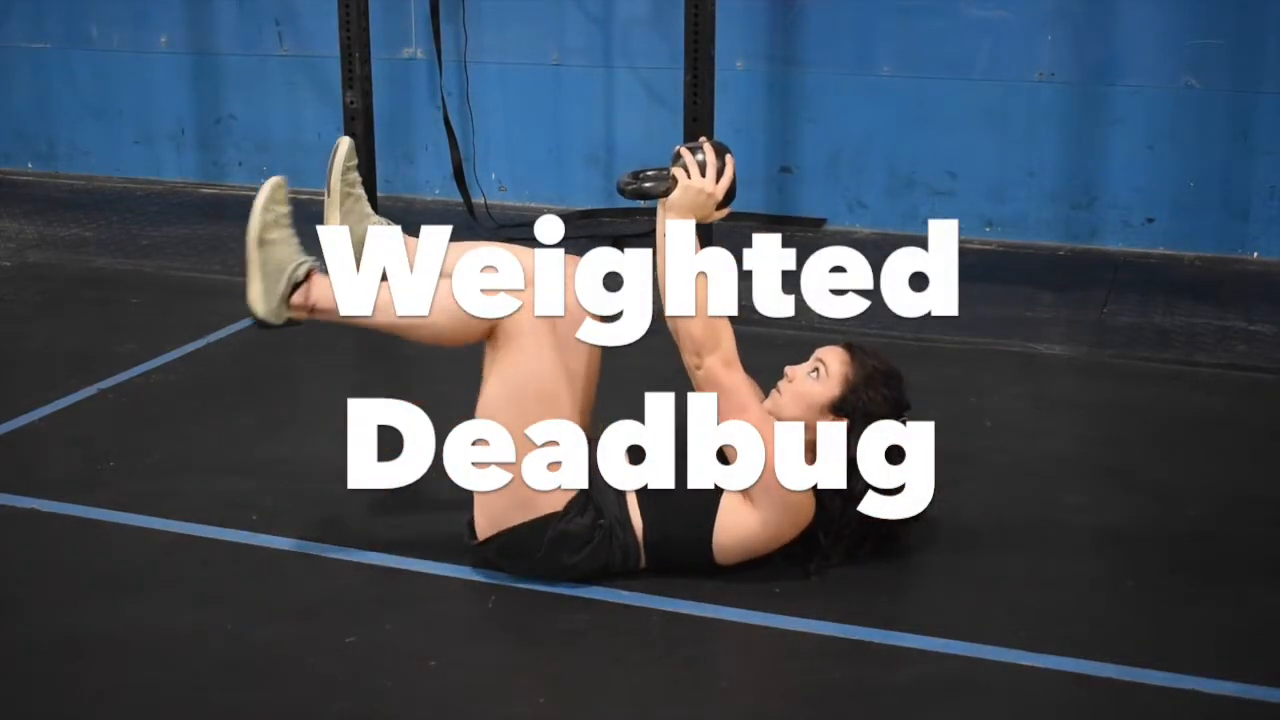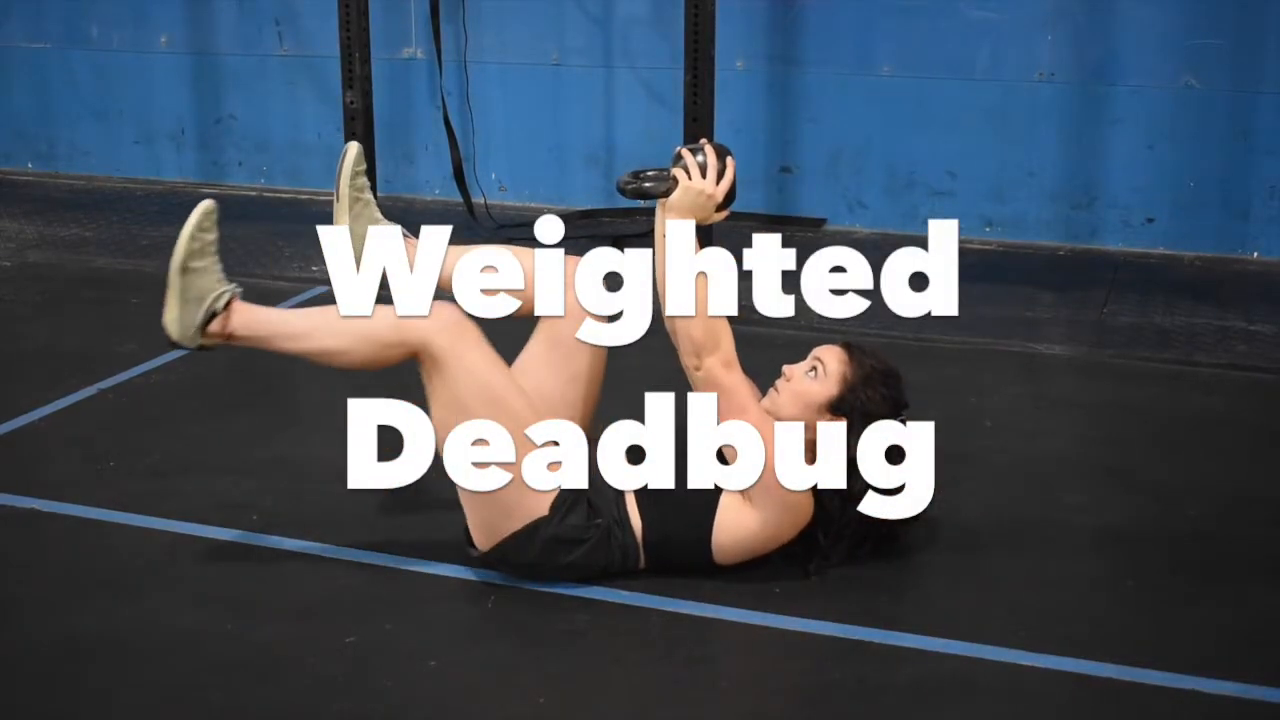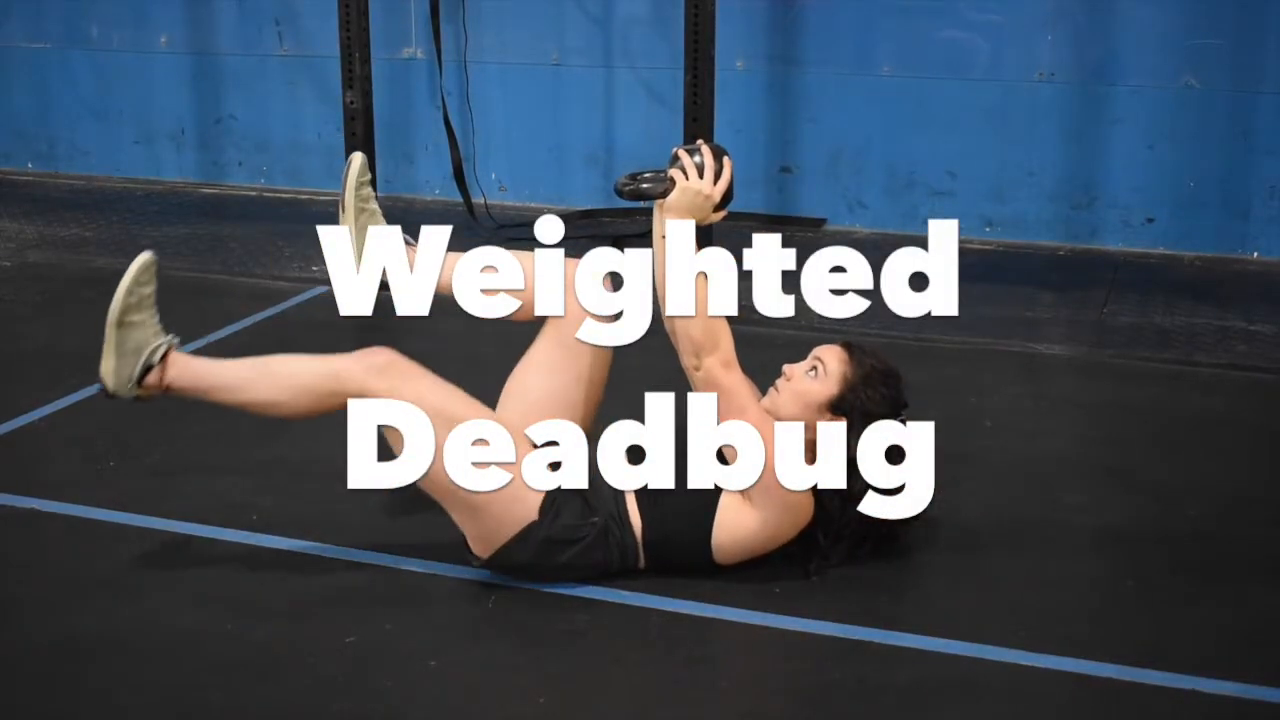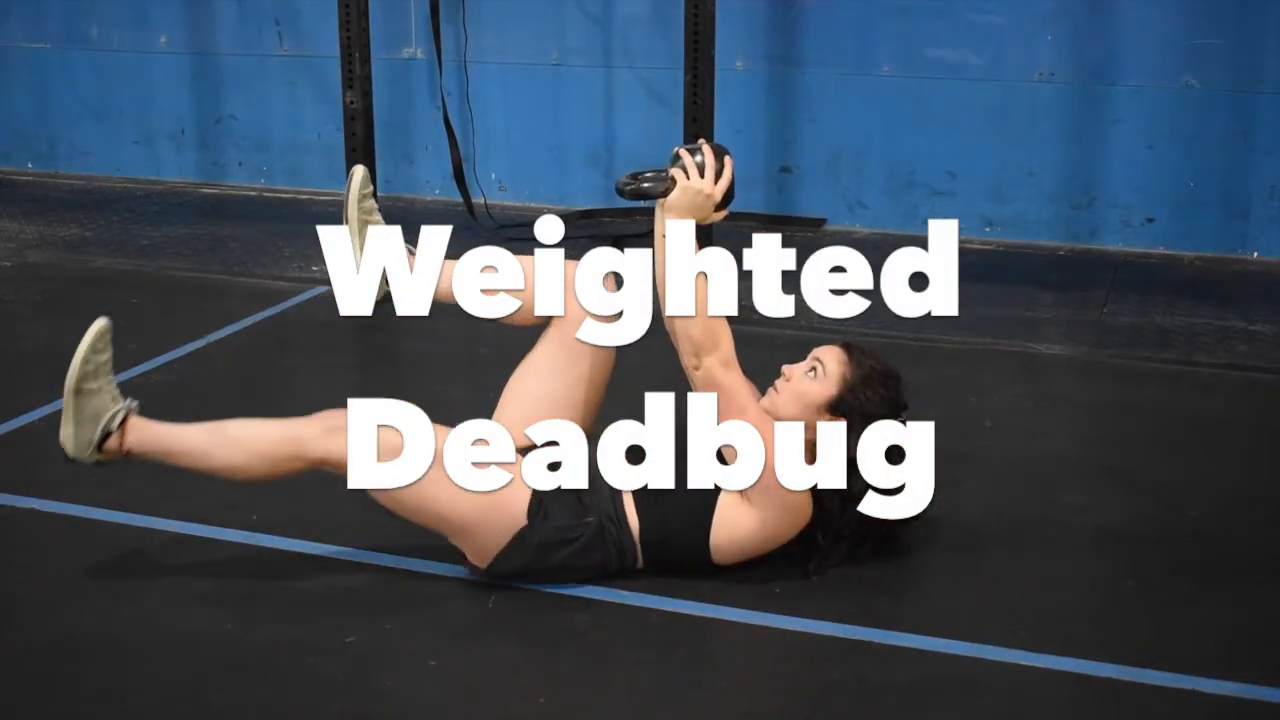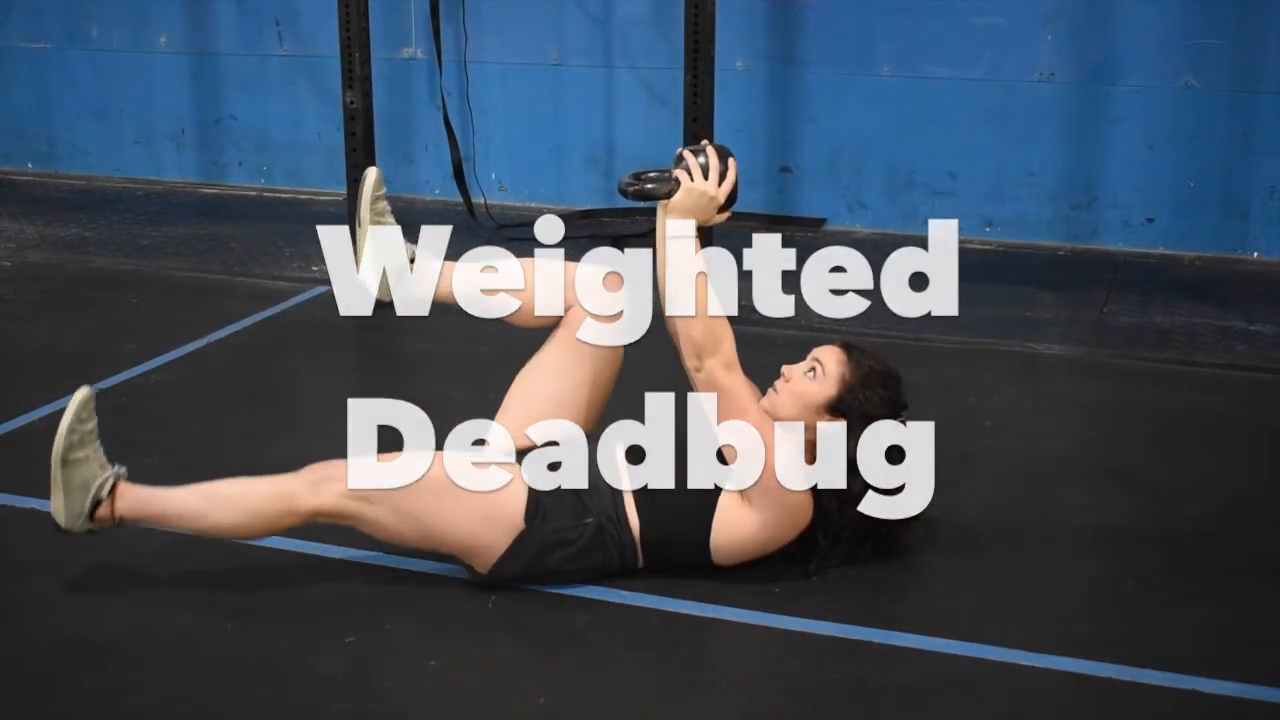
dt=0.2s
person 1, frame 1
left shoulder: (787, 497)
right shoulder: (775, 456)
left elbow: (708, 362)
right elbow: (712, 355)
left wrist: (679, 223)
right wrist: (674, 223)
left hip: (547, 535)
right hip: (566, 494)
left knee: (515, 301)
right knee: (569, 280)
left ankle: (301, 290)
person 1, frame 2
left shoulder: (787, 496)
right shoulder: (768, 456)
left elbow: (708, 364)
right elbow: (711, 357)
left wrist: (680, 224)
right wrist: (679, 226)
left hip: (550, 532)
right hip: (564, 487)
left knee: (434, 325)
right knee: (584, 282)
left ankle: (220, 317)
right ankle: (393, 250)
person 1, frame 3
left shoulder: (786, 496)
right shoulder: (765, 448)
left elbow: (706, 364)
right elbow: (710, 358)
left wrist: (678, 224)
right wrist: (673, 224)
left hip: (548, 529)
right hip: (555, 481)
left knee: (372, 372)
left ankle: (158, 367)
right ankle: (396, 261)
person 1, frame 4
left shoulder: (784, 497)
right shoulder: (761, 446)
left elbow: (708, 362)
right elbow: (704, 354)
left wrist: (680, 224)
right wrist: (675, 225)
left hip: (544, 531)
right hip: (544, 476)
left knee: (330, 432)
left ankle: (119, 431)
right ankle: (398, 266)
person 1, frame 5
left shoulder: (784, 496)
right shoulder: (760, 447)
left elbow: (708, 363)
right elbow: (705, 352)
left wrist: (683, 227)
right wrist: (673, 223)
left hip: (544, 530)
right hip: (542, 474)
left knee: (322, 485)
right knee: (601, 293)
left ankle: (110, 498)
